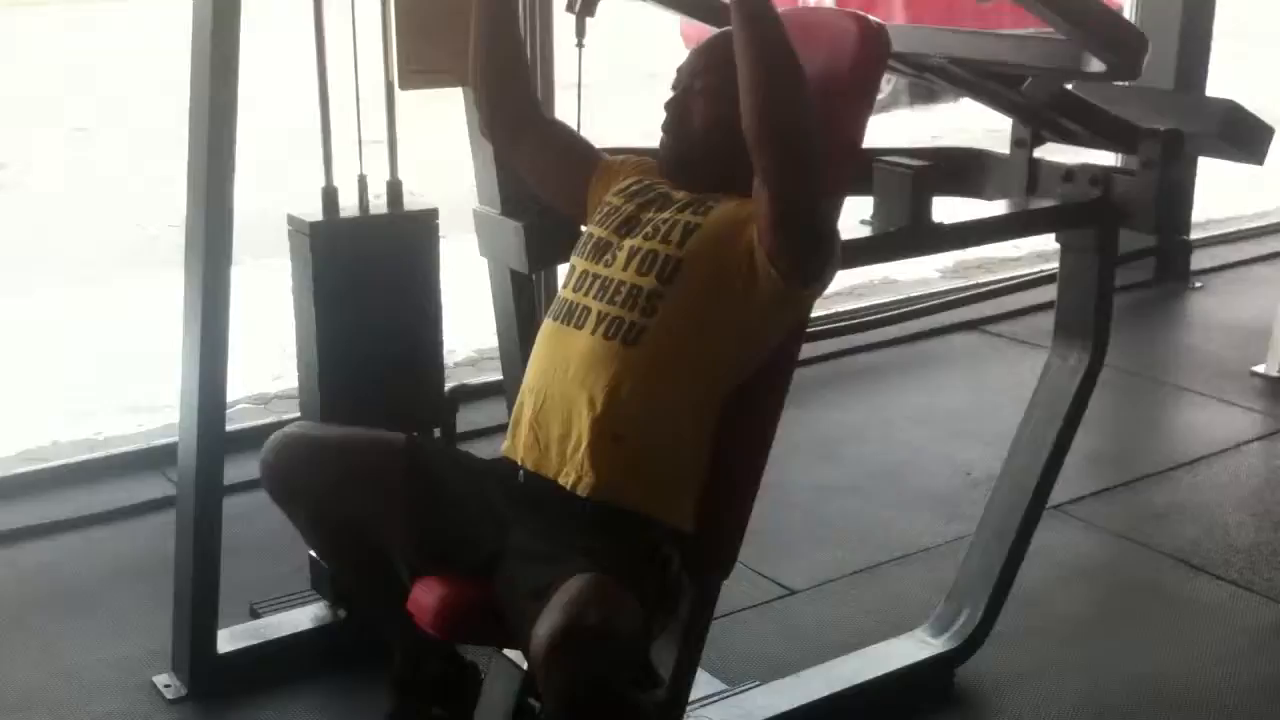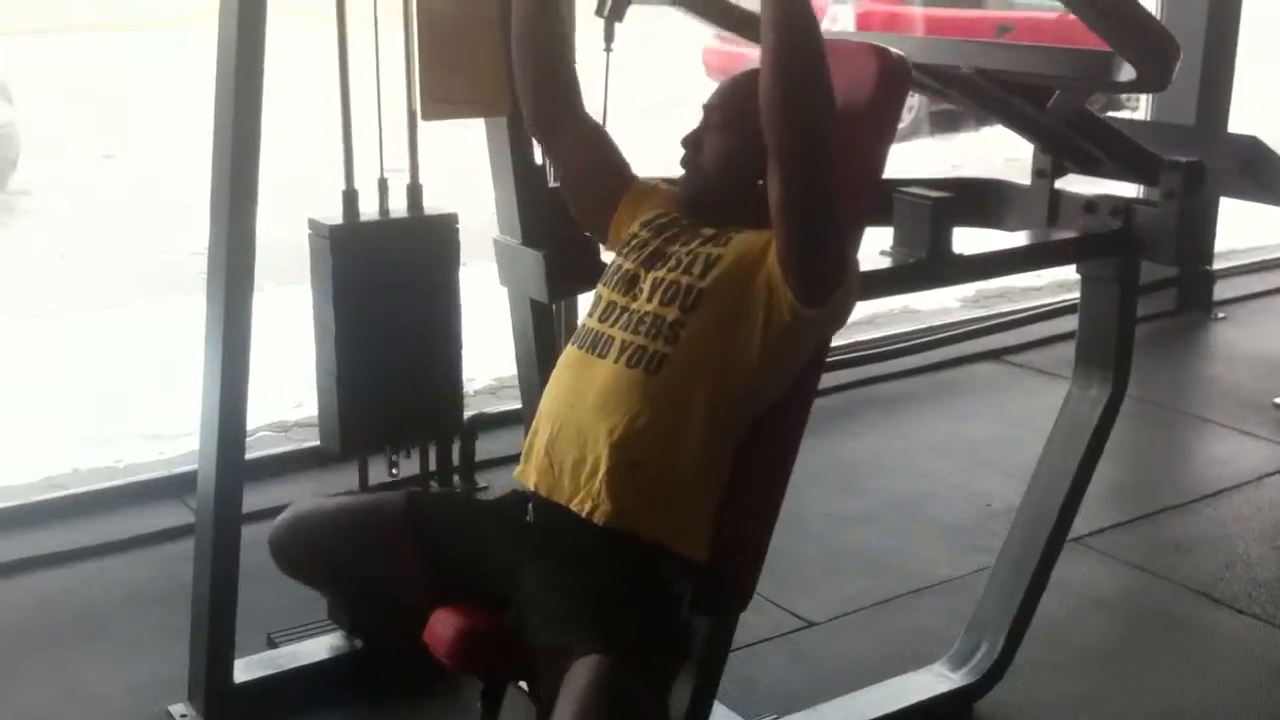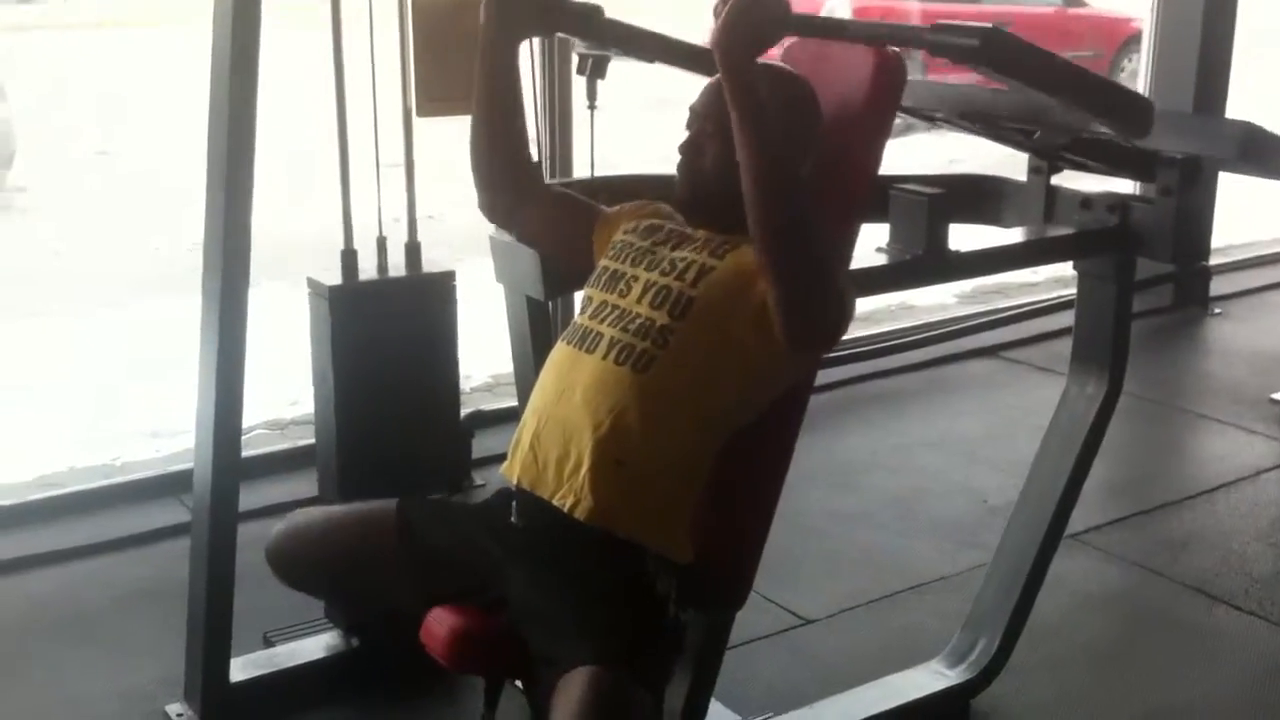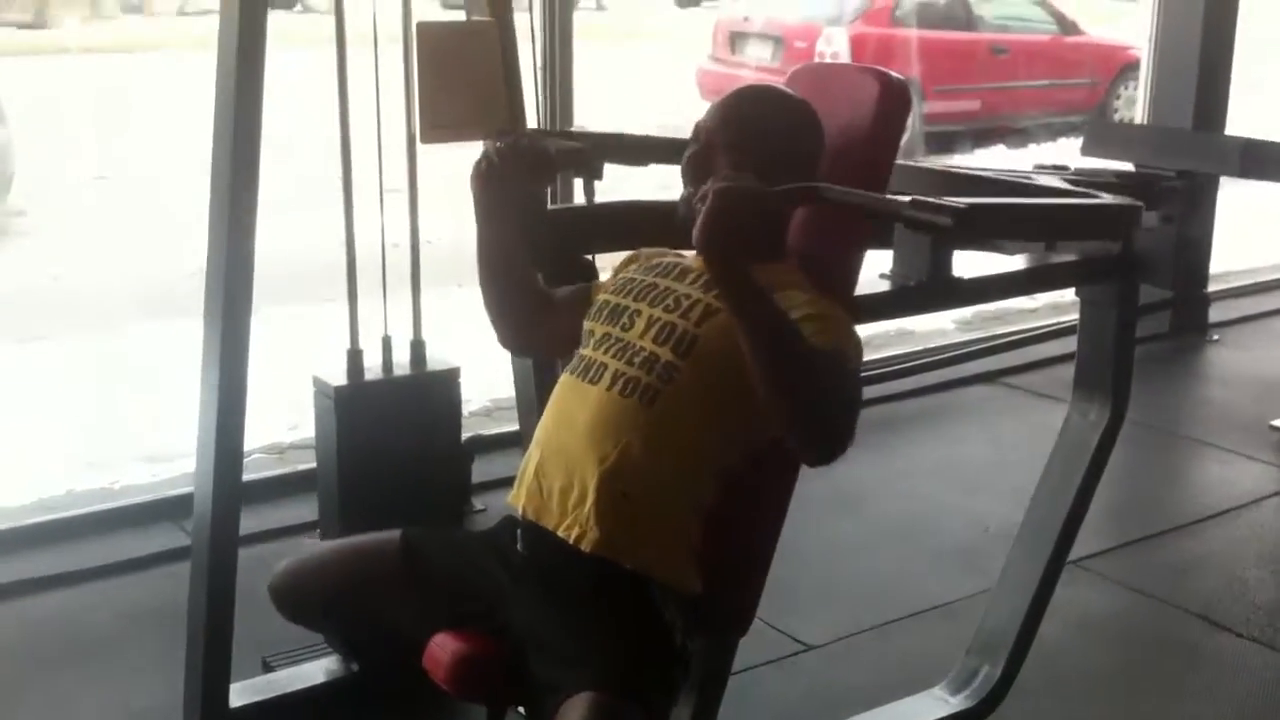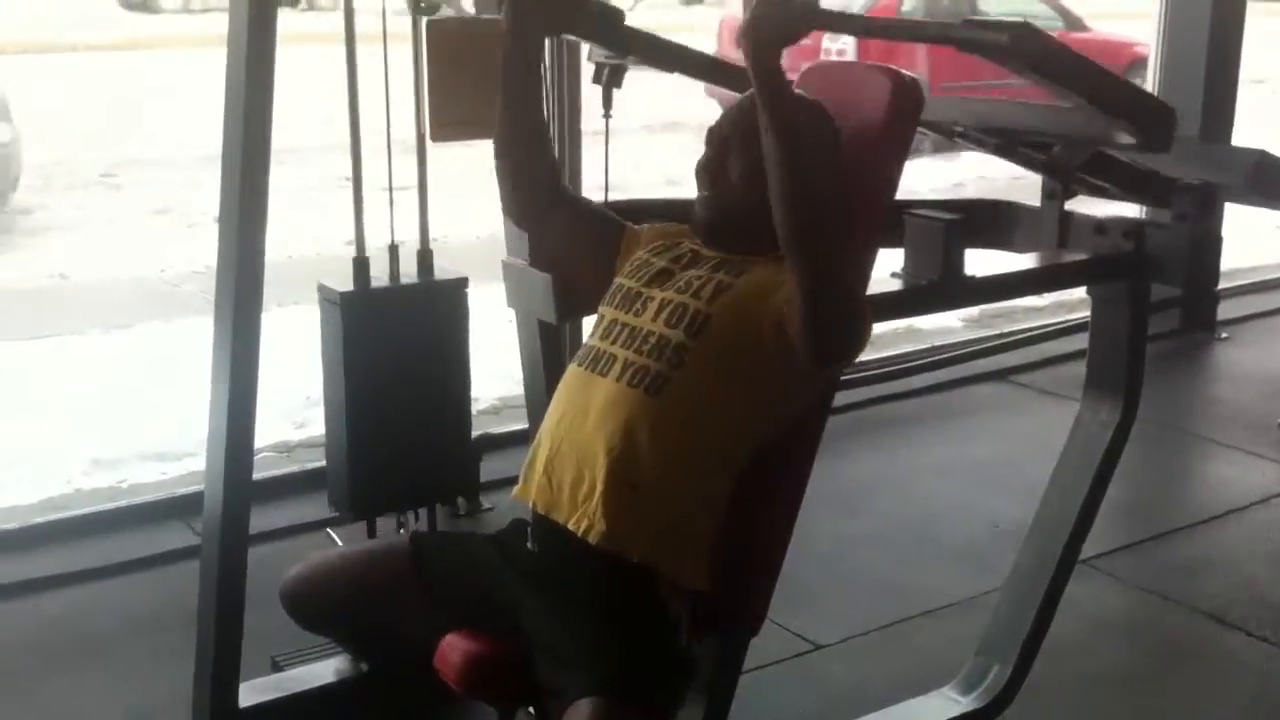
dt=0.7s
person 1, frame 1
left shoulder: (770, 235)
right shoulder: (625, 185)
left elbow: (788, 155)
right elbow: (510, 122)
left hip: (615, 530)
right hip: (508, 487)
left knee: (574, 638)
right knee: (296, 457)
right ankle: (428, 659)
person 1, frame 2
left shoulder: (792, 274)
right shoulder: (650, 217)
left elbow: (802, 148)
right elbow: (553, 114)
left hip: (628, 562)
right hip: (522, 517)
right knee: (301, 538)
person 1, frame 3
left shoulder: (776, 276)
right shoulder: (637, 228)
left elbow: (803, 303)
right elbow: (511, 197)
left wrist: (742, 76)
left hip: (618, 561)
right hip: (512, 515)
right knee: (295, 546)
person 1, frame 4
left shoulder: (799, 311)
right shoulder: (644, 267)
left elbow: (822, 434)
right elbow: (523, 326)
left wrist: (729, 271)
right wrist: (499, 205)
left hip: (627, 593)
right hip: (518, 544)
right knee: (301, 585)
person 1, frame 5
left shoulder: (791, 300)
right shoulder: (654, 250)
left elbow: (819, 253)
right elbow: (535, 205)
left wrist: (764, 68)
left hip: (633, 590)
right hip: (531, 543)
right knee: (309, 591)
